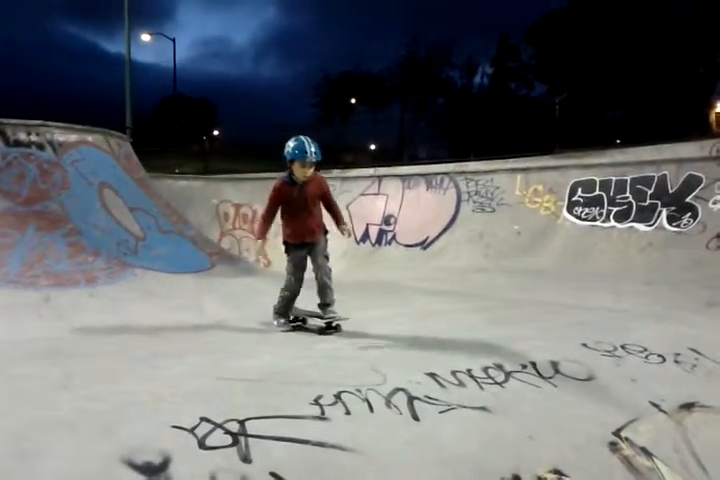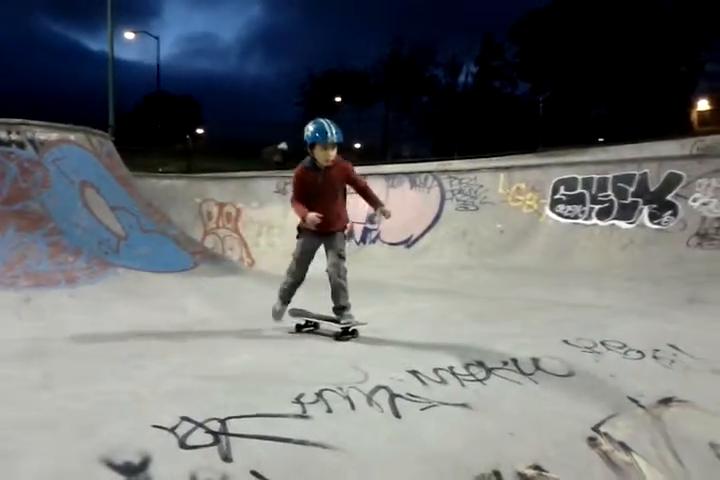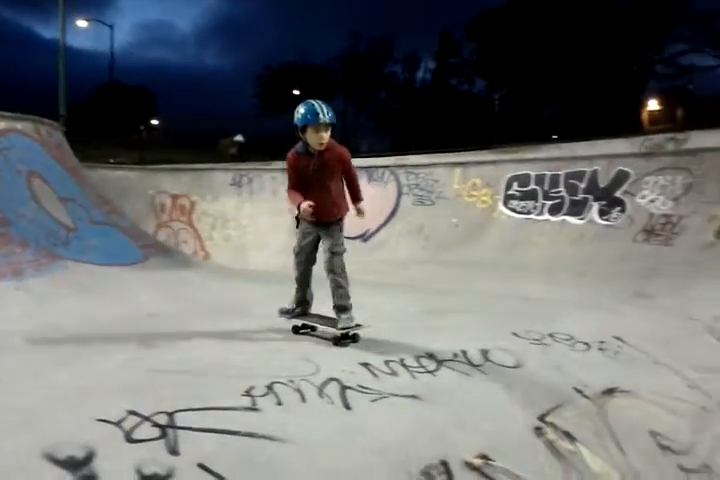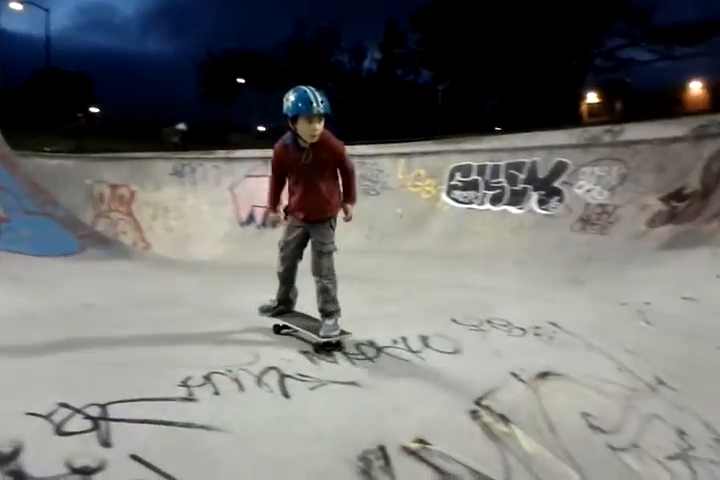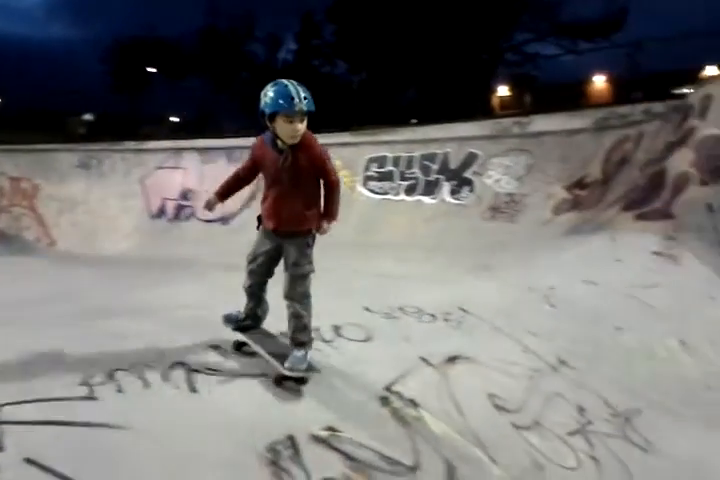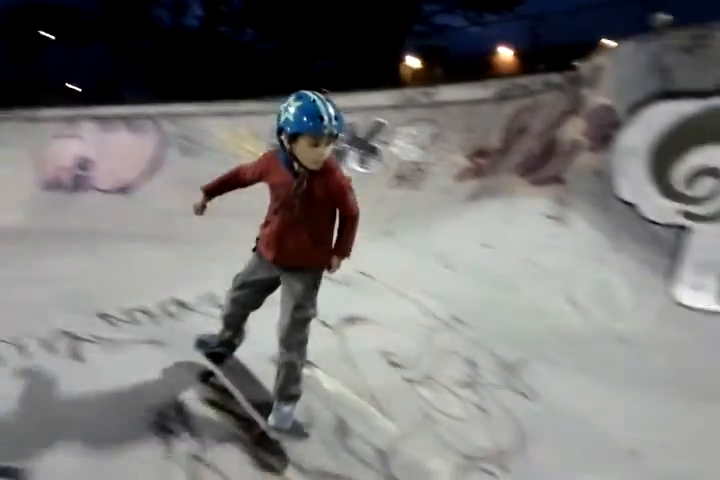
dt=0.3s
person 1, frame 1
left shoulder: (319, 182)
right shoulder: (281, 187)
left elbow: (329, 203)
right elbow: (269, 213)
left wrist: (341, 223)
right wrist: (261, 236)
left hip: (317, 236)
right hip: (294, 240)
left knee: (323, 270)
right knee: (294, 279)
left ankle: (327, 306)
right ankle: (281, 313)
person 1, frame 2
left shoulder: (343, 168)
right shoulder: (302, 172)
left elbow: (360, 185)
right elbow: (296, 200)
left wrist: (377, 205)
right wrist: (305, 214)
left hip: (335, 228)
right hip: (310, 229)
left knee: (337, 269)
right knee: (297, 268)
left ankle: (342, 309)
right ankle: (283, 300)
person 1, frame 3
left shoulder: (339, 153)
right shoulder: (294, 157)
left elbow: (350, 176)
right elbow: (293, 188)
left wrist: (357, 201)
right wrist: (300, 204)
left hip: (333, 219)
right hip: (308, 219)
left knee: (334, 265)
right knee: (301, 263)
left ankle: (344, 310)
right ankle: (301, 304)
person 1, frame 4
left shoulder: (332, 145)
right shoulder: (283, 148)
left elbow: (347, 171)
right elbow: (277, 180)
left wrist: (349, 201)
right wrist: (273, 208)
left hip: (324, 216)
right hip: (296, 215)
left knee: (323, 267)
right knee: (286, 260)
left ankle: (331, 315)
right ankle: (284, 300)
person 1, frame 5
left shoulder: (313, 150)
right shoulder: (261, 147)
left elbow: (332, 182)
right elbow: (245, 173)
left wrist: (328, 216)
right wrist: (219, 196)
left hip: (301, 230)
right hip: (270, 226)
left knee: (296, 290)
right knee: (255, 273)
left ankle: (301, 345)
right ankle: (252, 314)
person 1, frame 6
left shoulder: (335, 179)
right shoulder: (273, 162)
left elbow: (350, 215)
right elbow: (243, 174)
left wrist: (340, 252)
right wrist: (208, 193)
left hip: (306, 266)
right hip: (268, 252)
left knee: (293, 335)
right knee: (237, 299)
right ankle: (226, 342)
